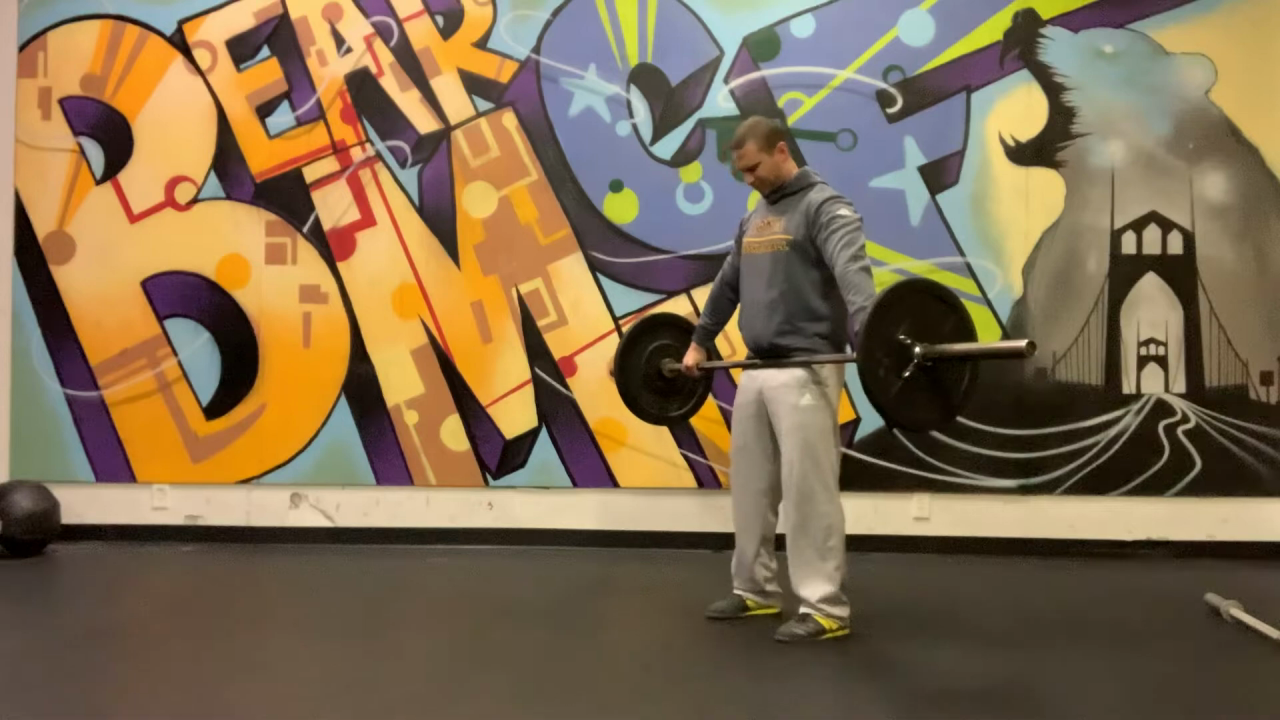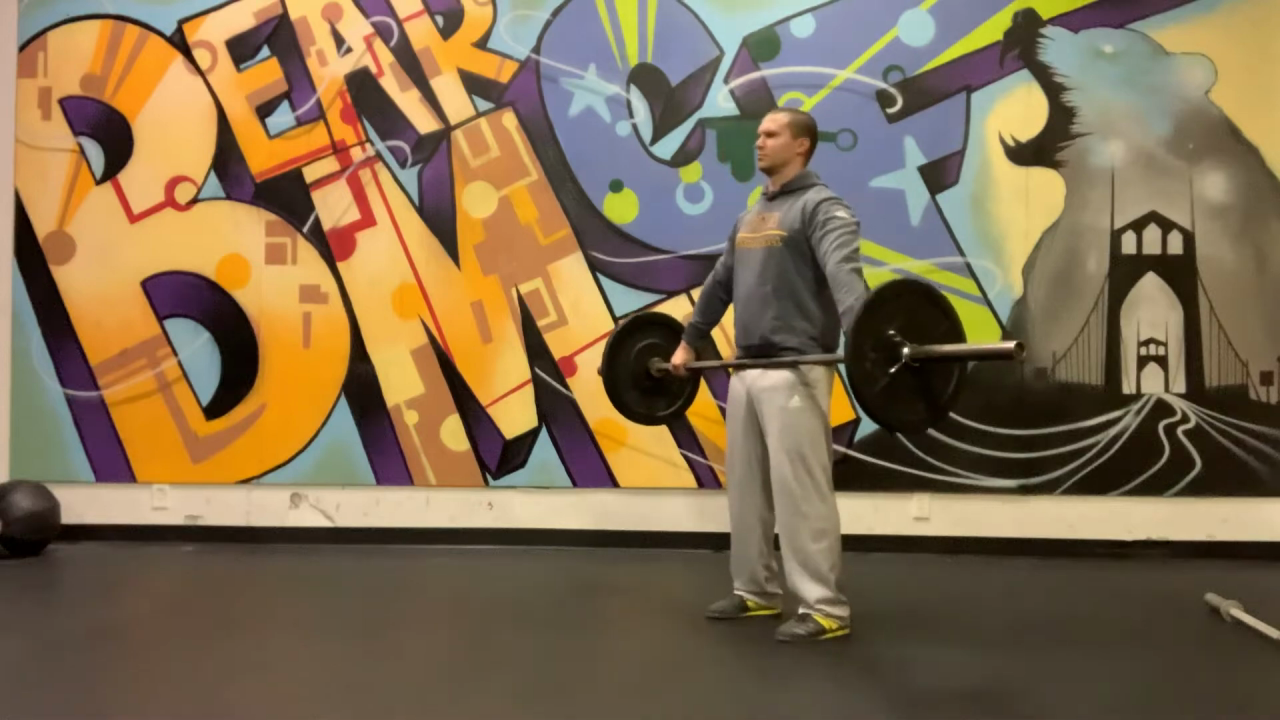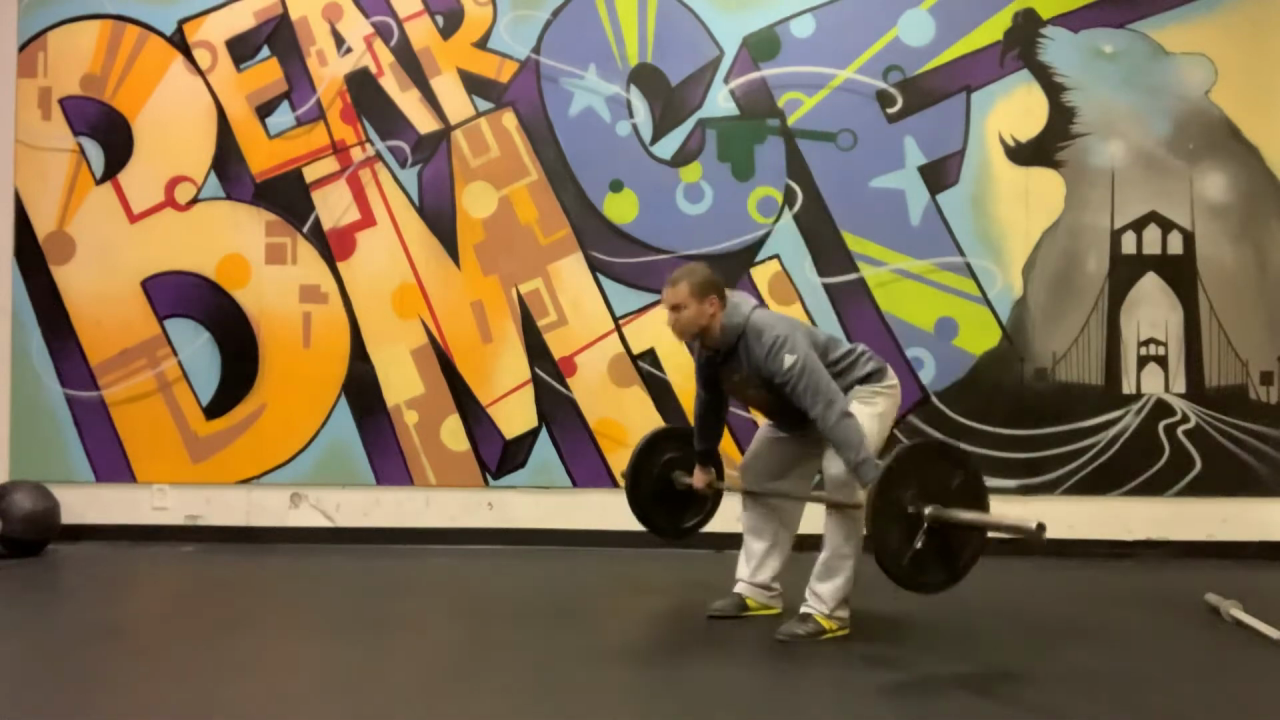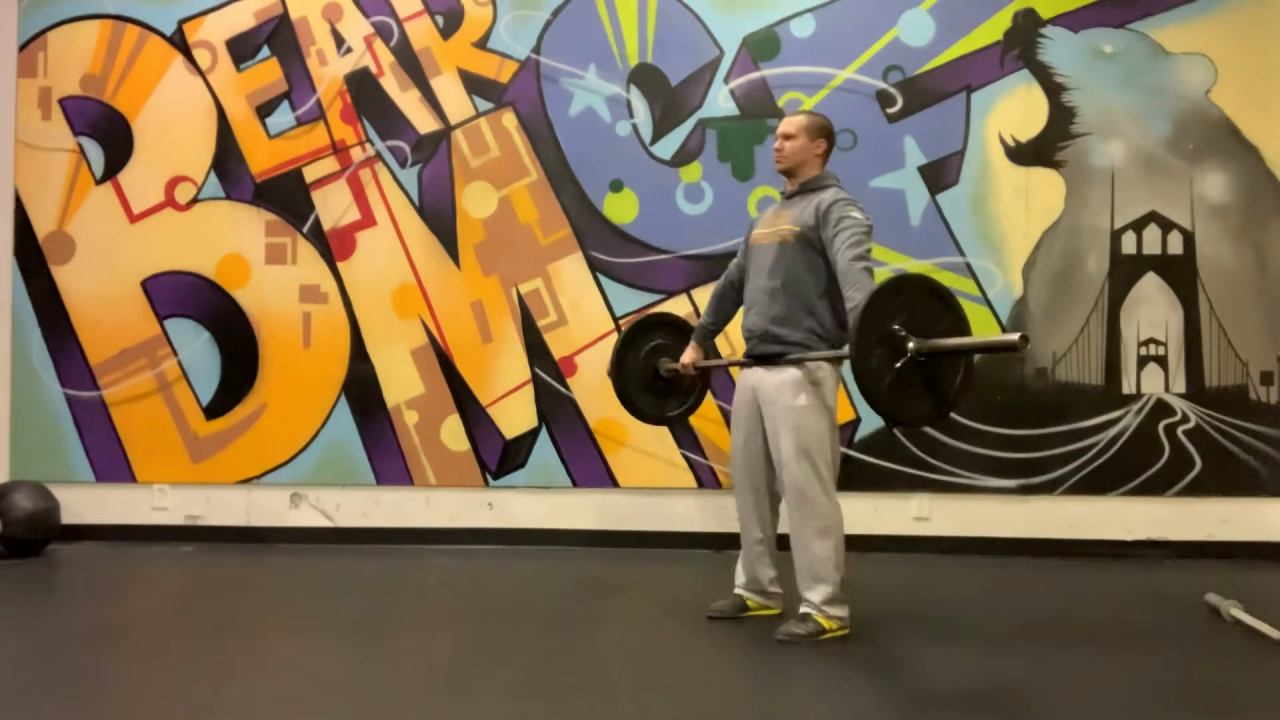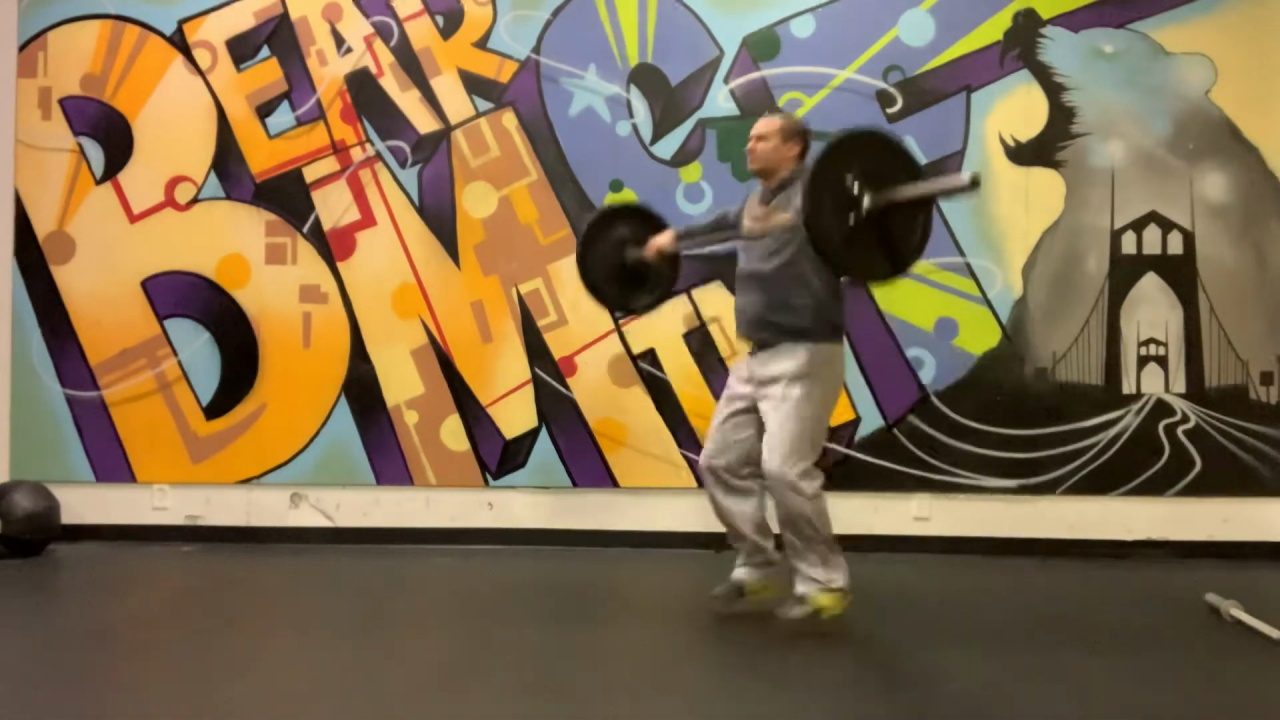
dt=1s
person 1, frame 1
left shoulder: (825, 207)
right shoulder: (754, 217)
left elbow: (852, 272)
right elbow: (728, 284)
right wrist: (698, 341)
left hip: (805, 371)
right hip: (755, 371)
left knee: (808, 488)
right knee: (749, 486)
left ankle: (825, 608)
right ankle: (754, 590)
person 1, frame 2
left shoulder: (821, 206)
right shoulder: (751, 213)
left elbow: (843, 271)
right elbow: (719, 283)
right wrist: (689, 341)
left hip: (796, 373)
right hip: (746, 371)
left knee: (801, 488)
right knee: (745, 483)
left ankle: (824, 608)
right ankle: (756, 591)
person 1, frame 3
left shoulder: (772, 341)
right shoulder: (708, 349)
left elbow: (833, 412)
right elbow: (710, 406)
left wrist: (873, 483)
right wrist: (703, 464)
left hip: (862, 391)
left knee: (839, 481)
right knee: (756, 478)
left ankle: (827, 610)
right ankle: (756, 590)
person 1, frame 4
left shoulder: (836, 207)
right shoulder: (770, 214)
left elbow: (853, 271)
right elbow: (734, 281)
right wrist: (699, 339)
left hip: (803, 370)
right hip: (754, 369)
left knee: (806, 486)
right knee: (751, 482)
left ankle: (825, 609)
right ankle: (757, 591)
person 1, frame 5
right shoulder: (753, 203)
right elbow: (722, 223)
right wrist: (676, 236)
left hip: (807, 355)
right hip: (755, 359)
left knee: (784, 467)
right knee: (720, 462)
left ankle: (824, 583)
right ankle: (759, 571)
